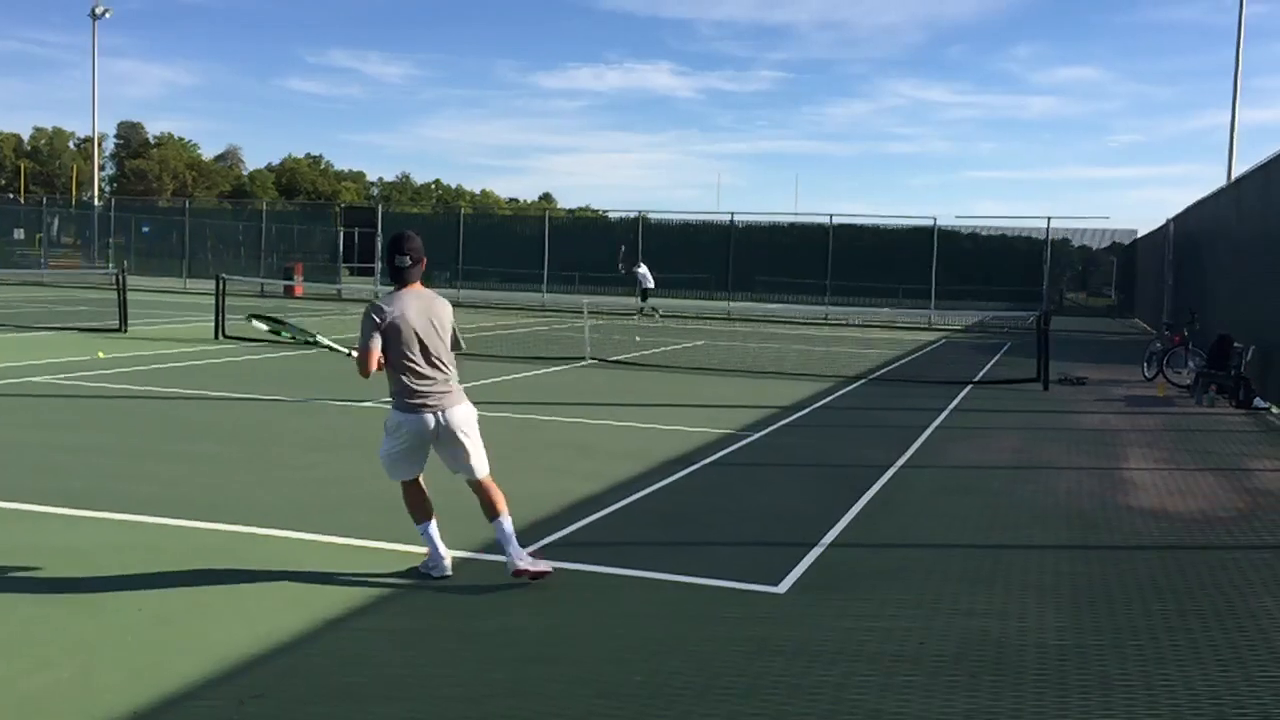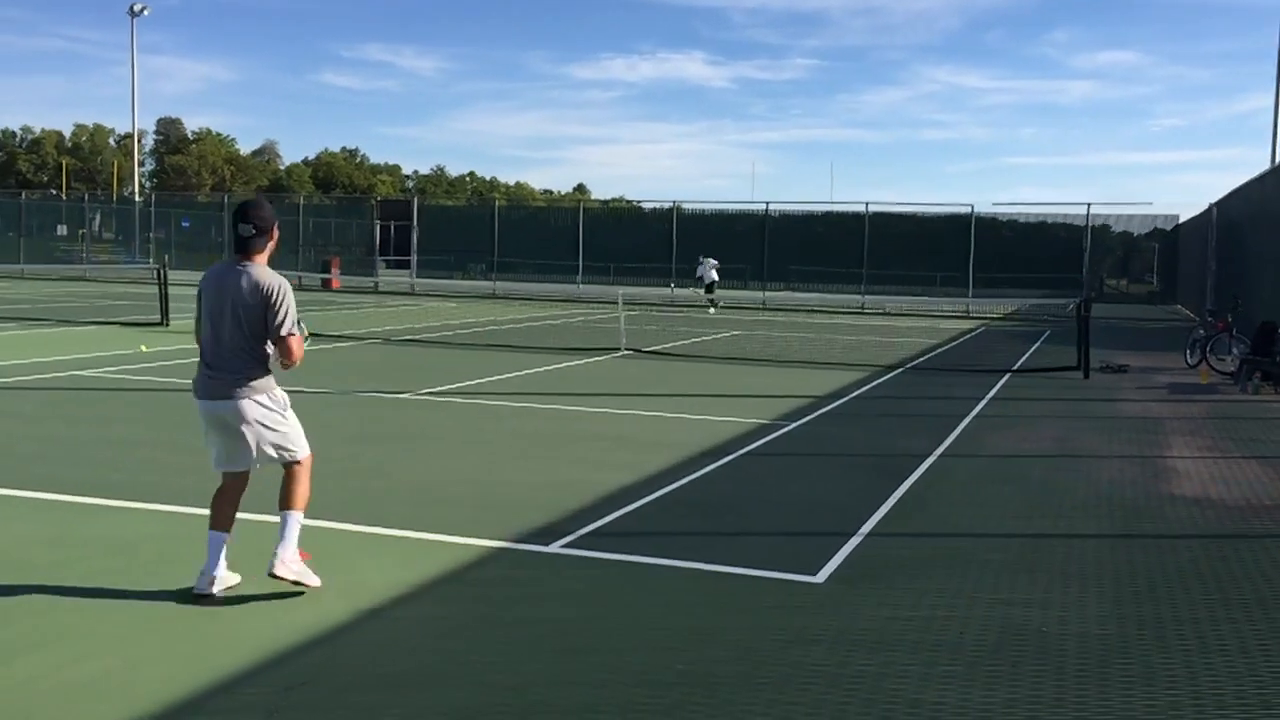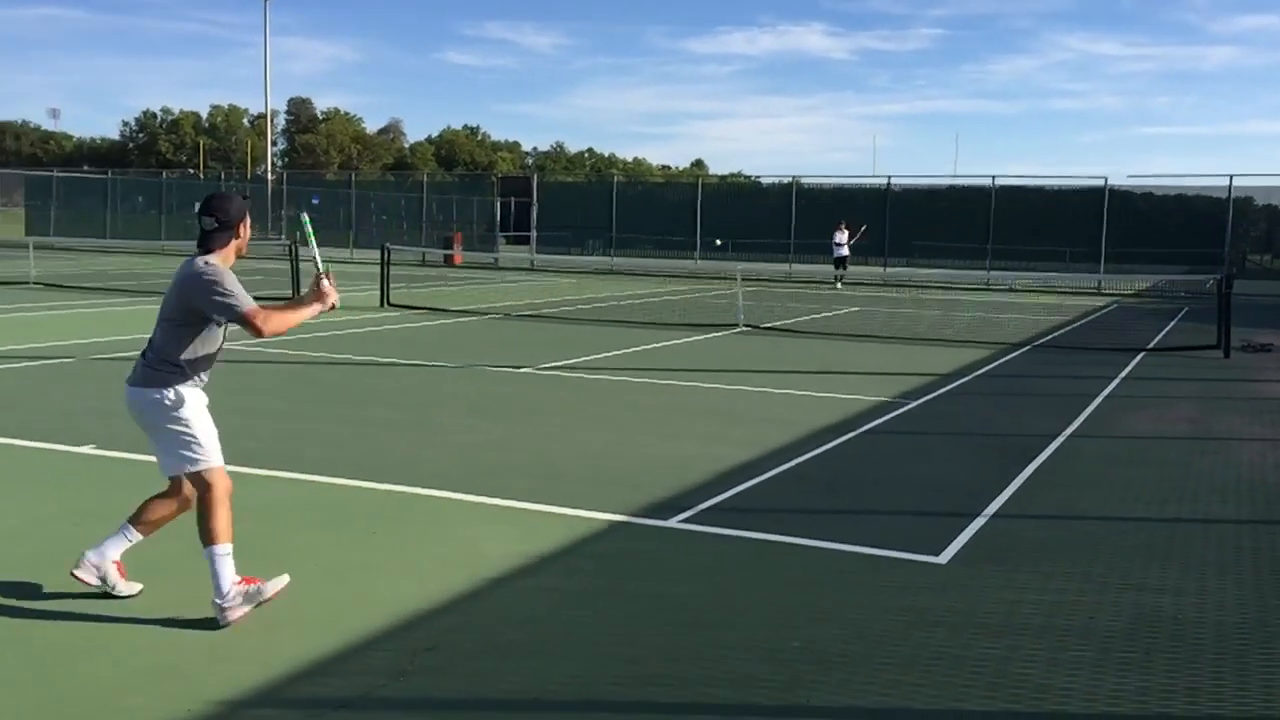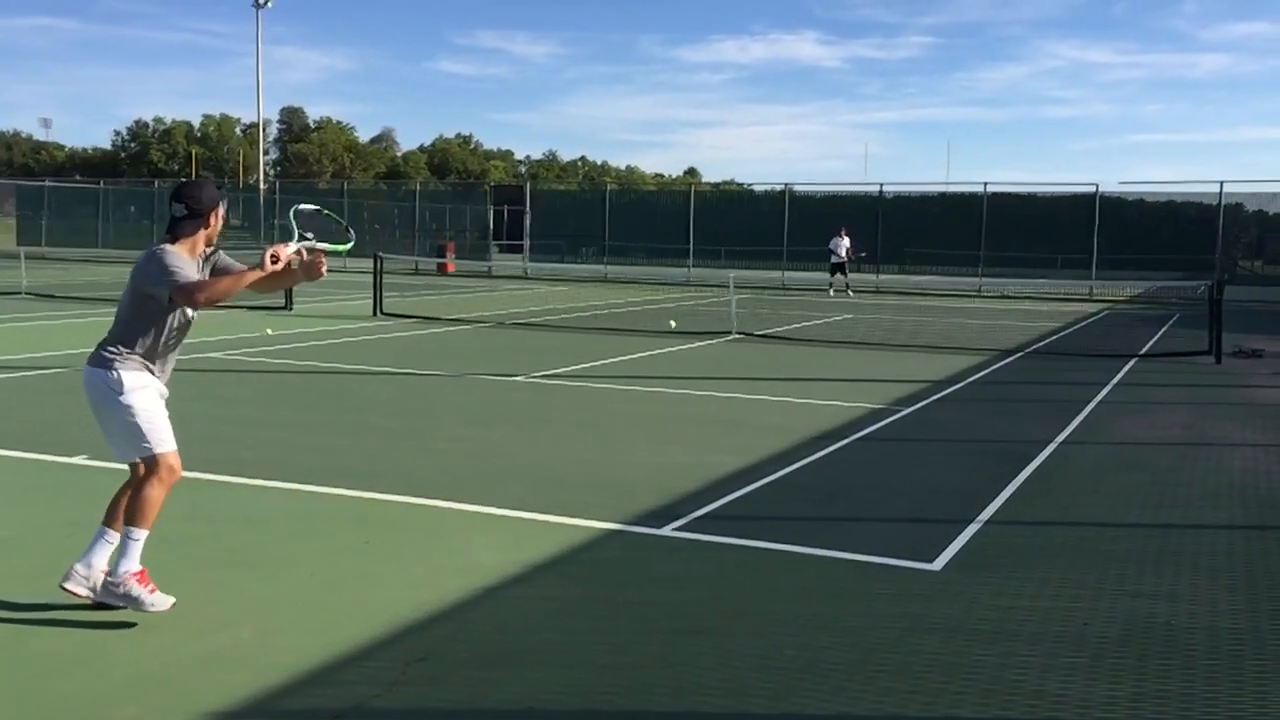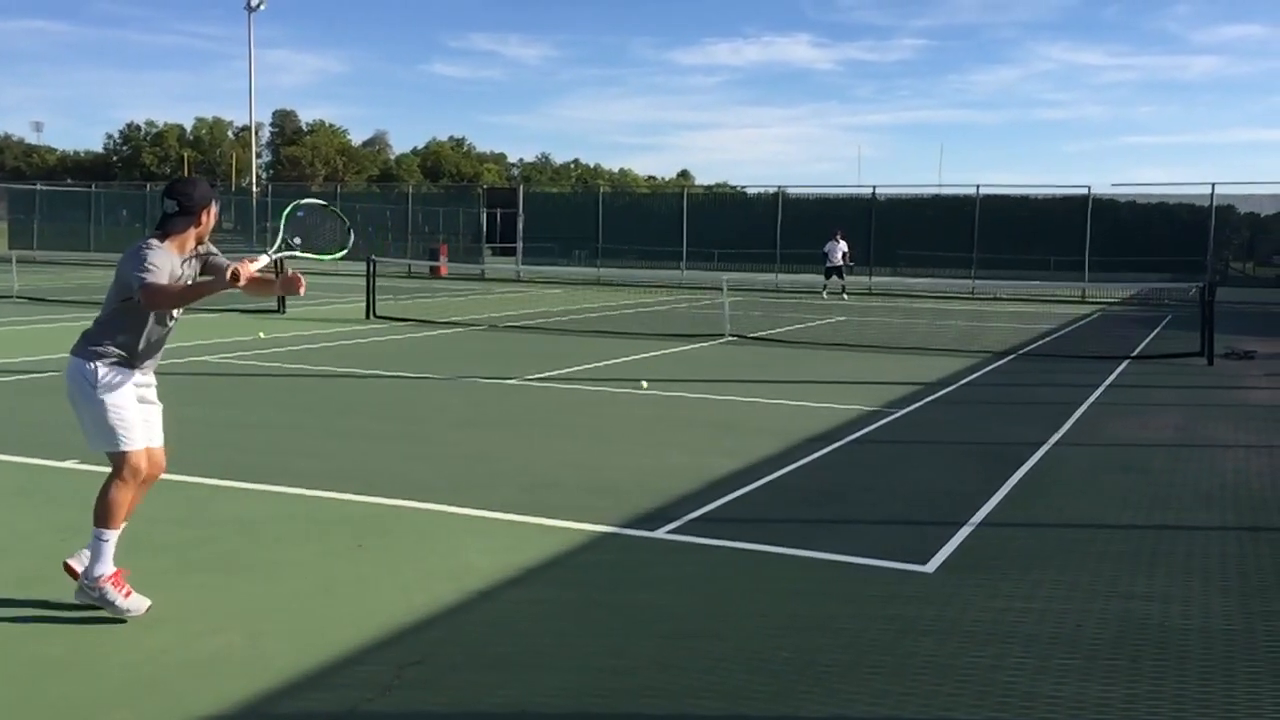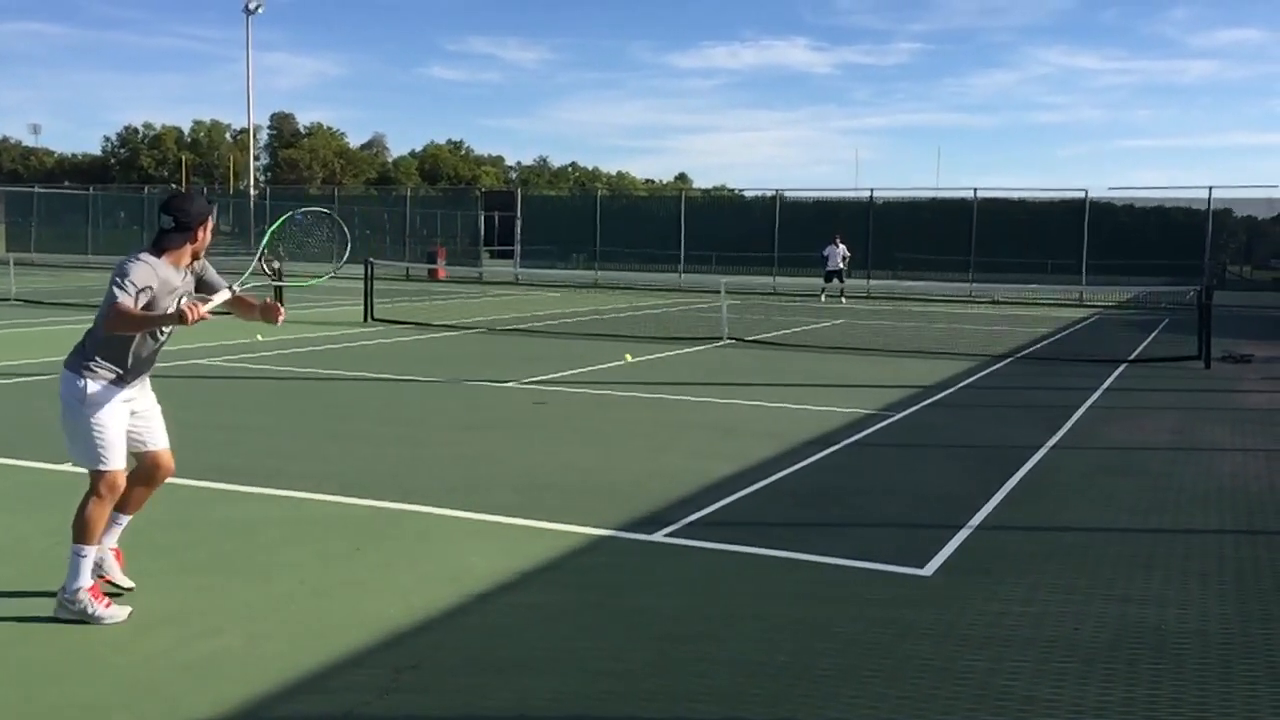
dt=0.7s
person 1, frame 1
left shoulder: (378, 309)
right shoulder: (442, 305)
left elbow: (368, 369)
left wrist: (377, 359)
left hip: (410, 413)
right hip: (450, 406)
left knee: (409, 482)
right knee: (483, 483)
left ankle: (438, 556)
right ankle: (517, 555)
person 1, frame 2
left shoulder: (210, 279)
right shoulder: (273, 285)
right elbow: (292, 354)
right wrist: (284, 357)
left hip: (207, 395)
right hip: (250, 394)
left knee: (233, 480)
right knee: (299, 463)
left ankle: (213, 572)
right ankle: (286, 554)
person 1, frame 3
left shoulder: (213, 271)
right shoulder: (209, 274)
left elbow: (258, 315)
right elbow: (261, 326)
left wrist: (309, 296)
right wrist: (316, 307)
left hip: (156, 391)
right hip: (166, 392)
left knee: (183, 492)
right knee: (215, 483)
left ankle: (99, 560)
right ankle: (229, 591)
person 1, frame 4
left shoulder: (205, 256)
right shoulder: (162, 259)
left elbow: (256, 283)
right elbow: (197, 296)
left wrist: (300, 273)
right wrist: (259, 269)
left hip: (140, 379)
right hip: (119, 375)
left knee: (146, 475)
right knee: (165, 468)
left ankle: (89, 570)
right ankle: (123, 576)
person 1, frame 5
left shoulder: (199, 252)
right shoulder: (149, 256)
left elbow: (245, 280)
right elbow: (154, 298)
left wrist: (279, 285)
right wrist: (217, 284)
left hip: (136, 372)
right hip: (99, 369)
left knee: (152, 466)
right knee: (131, 467)
left ankle: (90, 559)
right ankle: (98, 576)
person 1, frame 6
left shoulder: (194, 267)
right shoulder: (140, 269)
left elbow: (232, 300)
right elbow: (115, 319)
left wrist: (261, 309)
right wrist: (170, 317)
left hip: (132, 383)
right hip: (93, 383)
left knee: (158, 466)
right knee: (109, 482)
left ankle: (103, 547)
right ankle: (75, 593)
